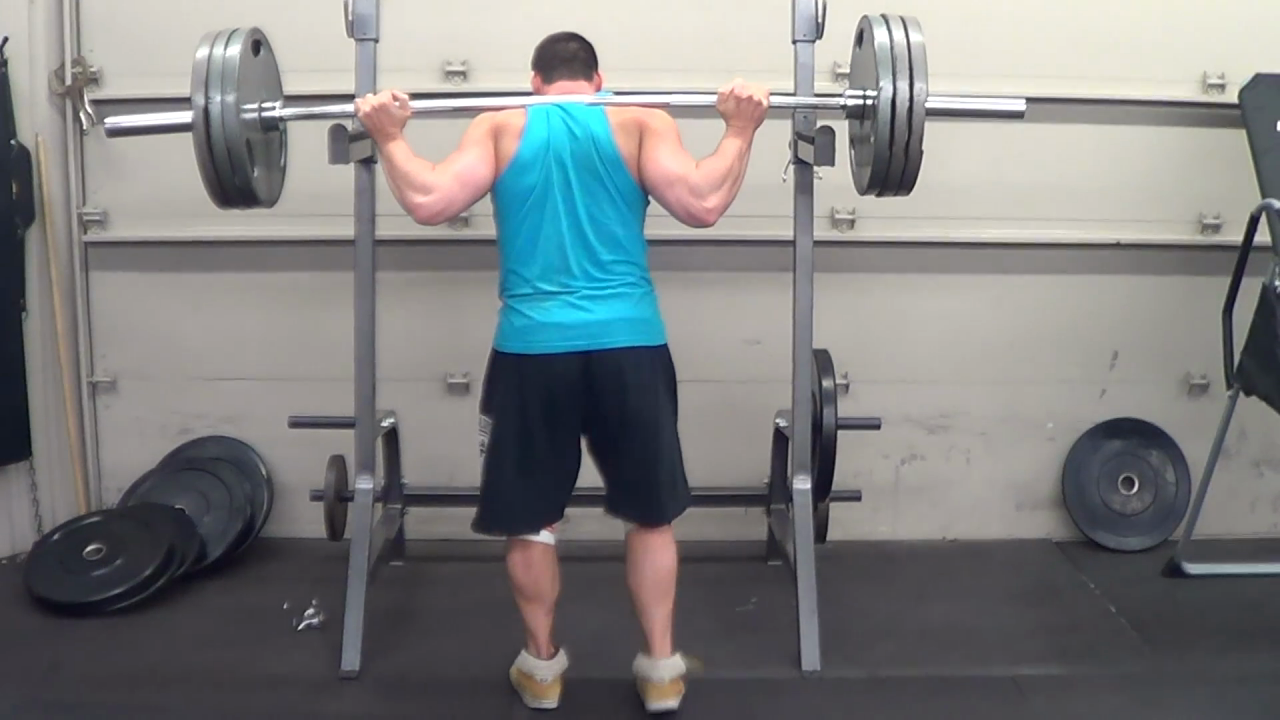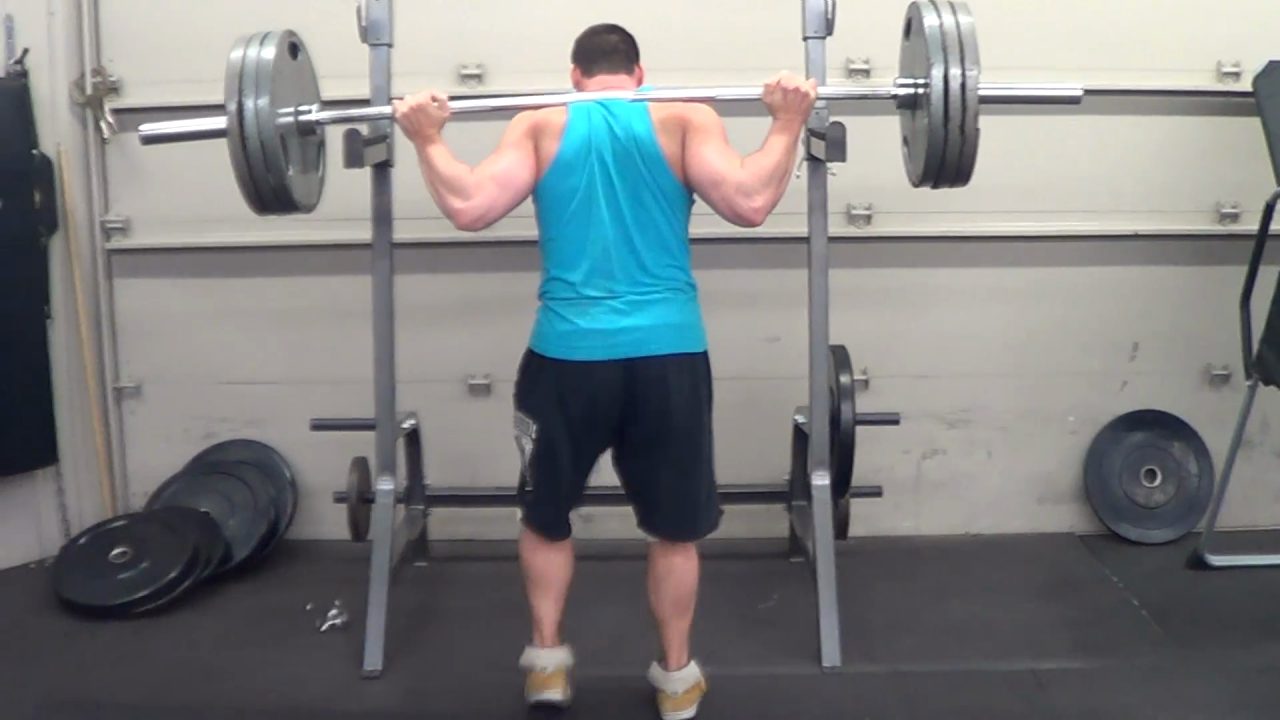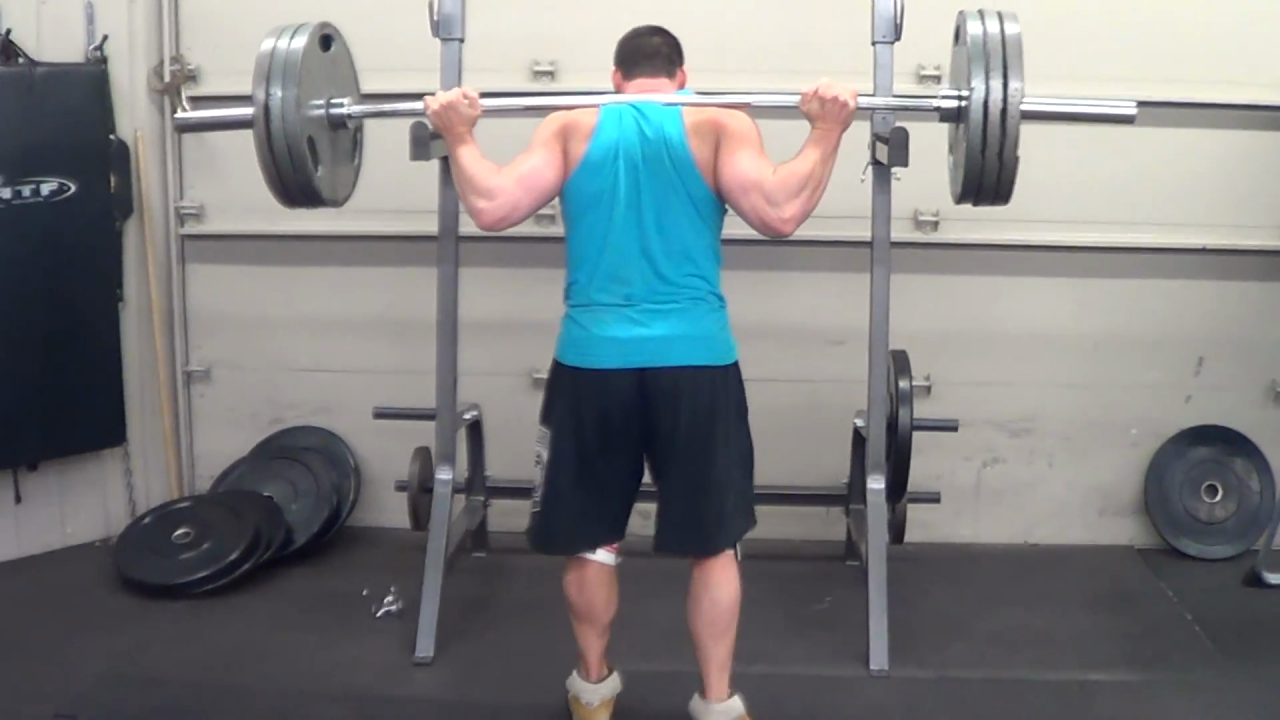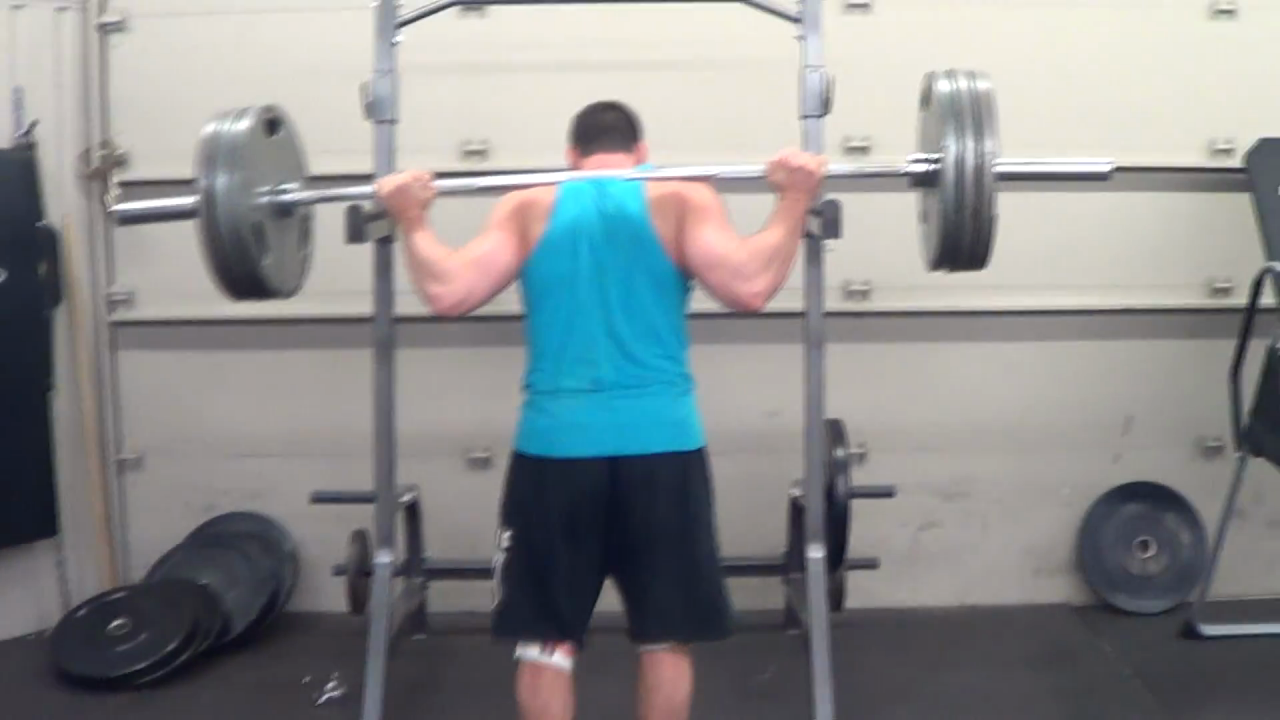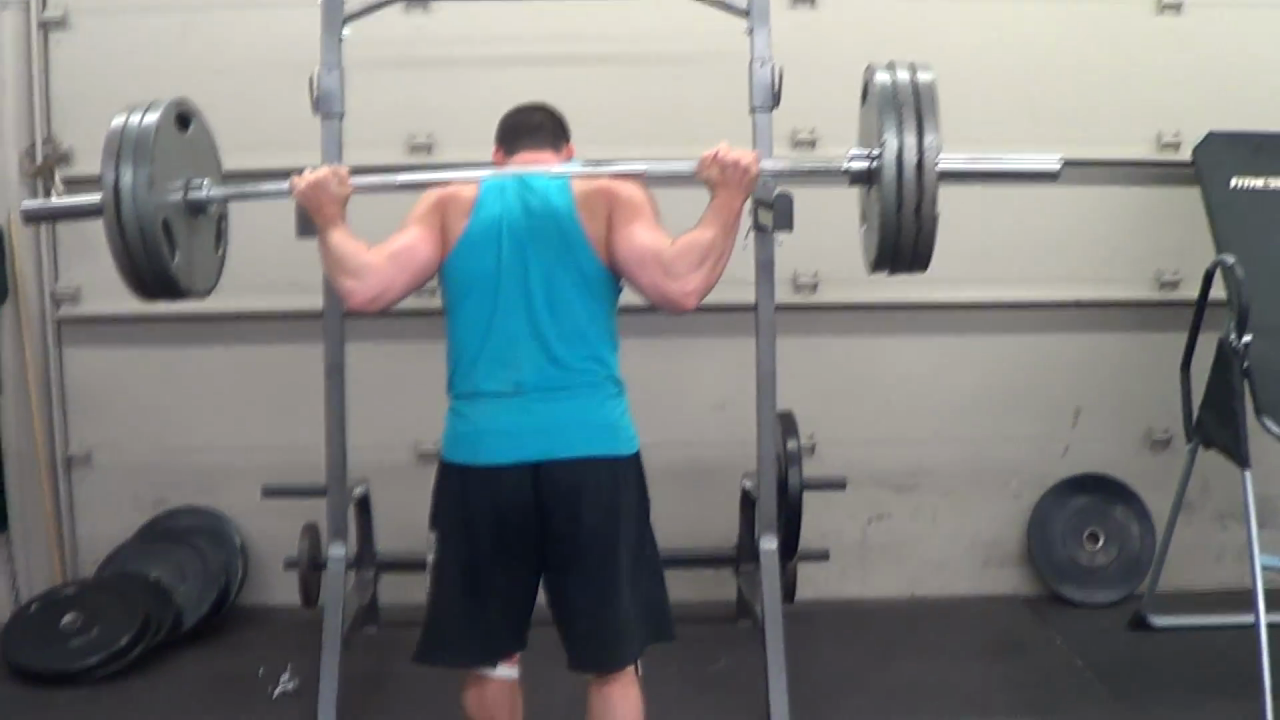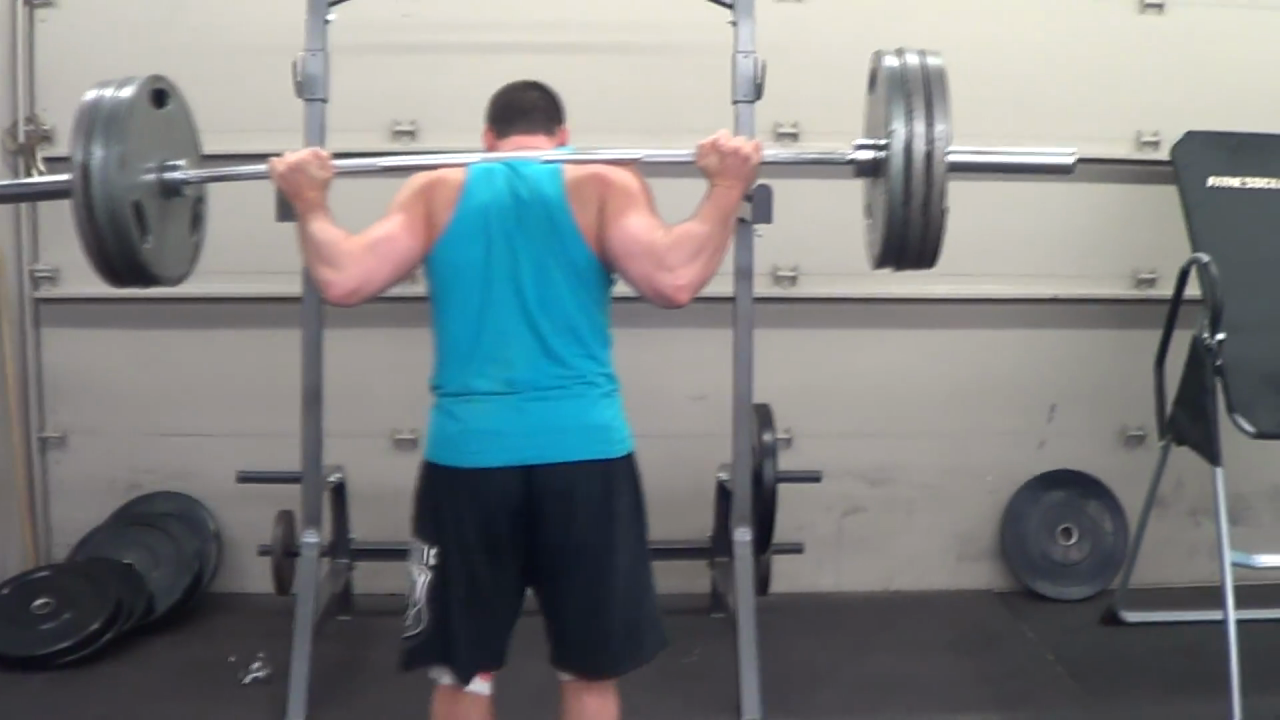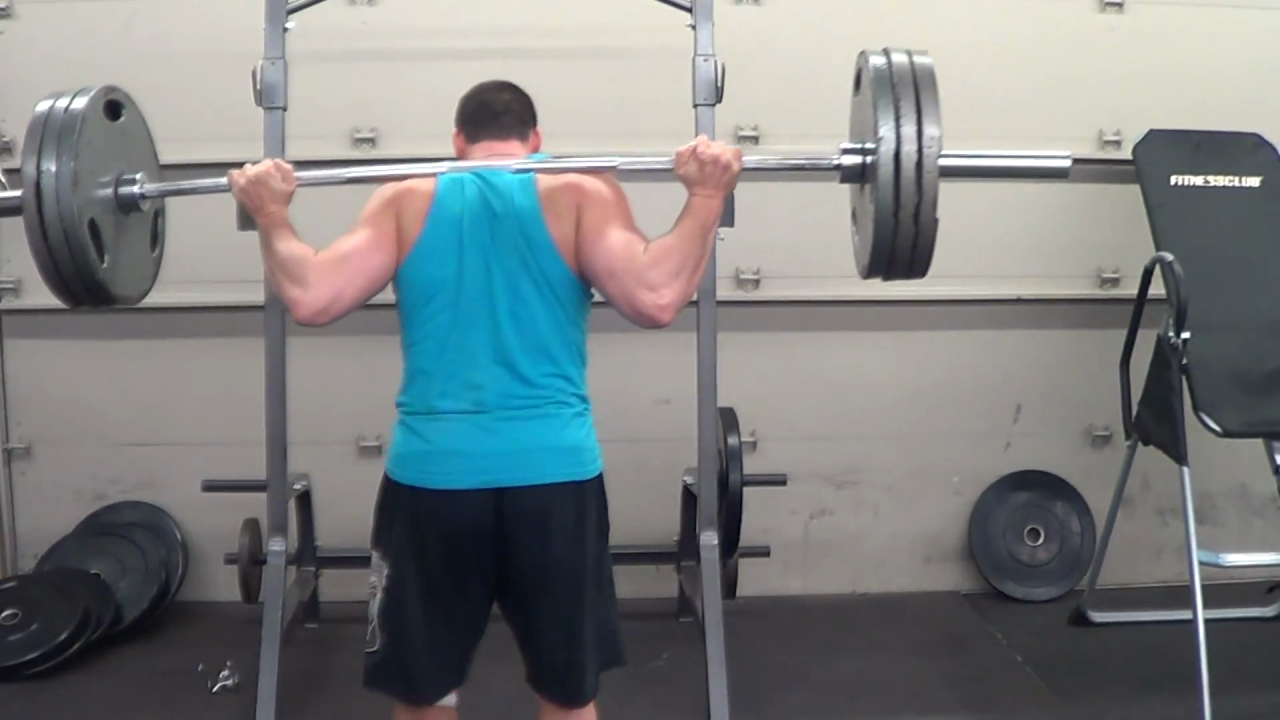
dt=0.7s
person 1, frame 1
left shoulder: (499, 125)
right shoulder: (641, 122)
left elbow: (428, 202)
right elbow: (704, 205)
left wrist: (388, 136)
right wrist: (740, 131)
left hip: (531, 348)
right hip: (630, 345)
left knee: (529, 520)
right knee: (650, 515)
left ankle: (542, 665)
person 1, frame 2
left shoulder: (538, 125)
right shoulder: (684, 118)
left elbow: (469, 208)
right elbow: (750, 203)
left wrist: (427, 138)
right wrist: (788, 123)
left hip: (568, 352)
right hip: (669, 351)
left knee: (545, 514)
right knee: (674, 528)
left ankle: (546, 659)
person 1, frame 3
left shoulder: (571, 126)
right shoulder: (718, 124)
left elbow: (491, 208)
right elbow: (780, 213)
left wrist: (458, 137)
right wrist: (827, 133)
left hip: (592, 361)
right hip: (696, 361)
left knee: (588, 540)
right knee: (712, 543)
person 1, frame 4
left shoulder: (527, 208)
right shoulder: (682, 200)
left elbow: (449, 293)
right elbow: (747, 287)
left wrist: (411, 220)
right wrist: (794, 203)
left hip: (554, 448)
right hip: (662, 446)
left knee: (545, 638)
right knee: (665, 636)
person 1, frame 5
left shoulder: (450, 204)
right shoulder: (609, 197)
left elbow: (364, 290)
right elbow: (680, 287)
left wrist: (329, 217)
right wrist: (728, 198)
left hip: (482, 454)
right hip: (593, 450)
left knee: (489, 653)
right knee: (612, 658)
person 1, frame 6
left shoulder: (435, 190)
right shoulder: (604, 184)
left elbow: (343, 281)
right elbow: (674, 281)
left wrist: (308, 200)
right wrist: (727, 186)
left hip: (467, 455)
right hip: (585, 453)
right knee: (590, 667)
person 1, frame 7
left shoulder: (405, 202)
right shoulder: (581, 195)
left elbow: (311, 299)
right elbow: (656, 299)
left wrist: (270, 215)
right wrist: (708, 196)
left hip: (430, 473)
right hip: (553, 473)
